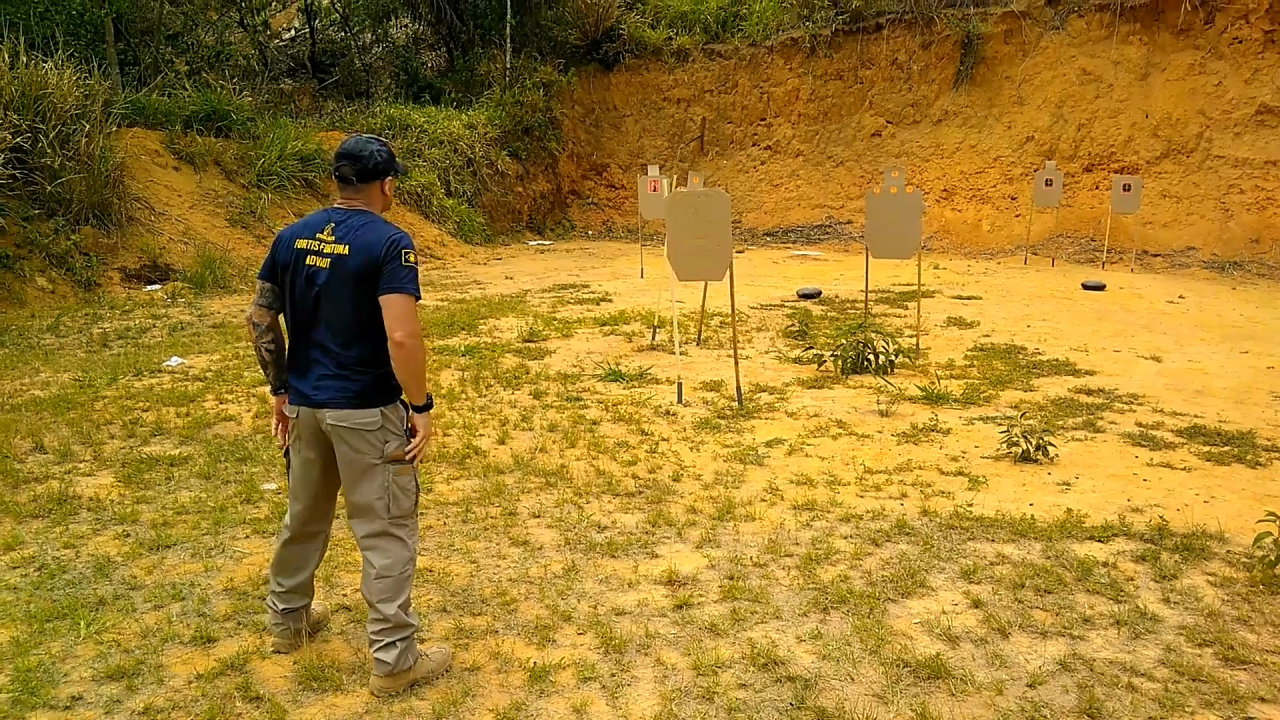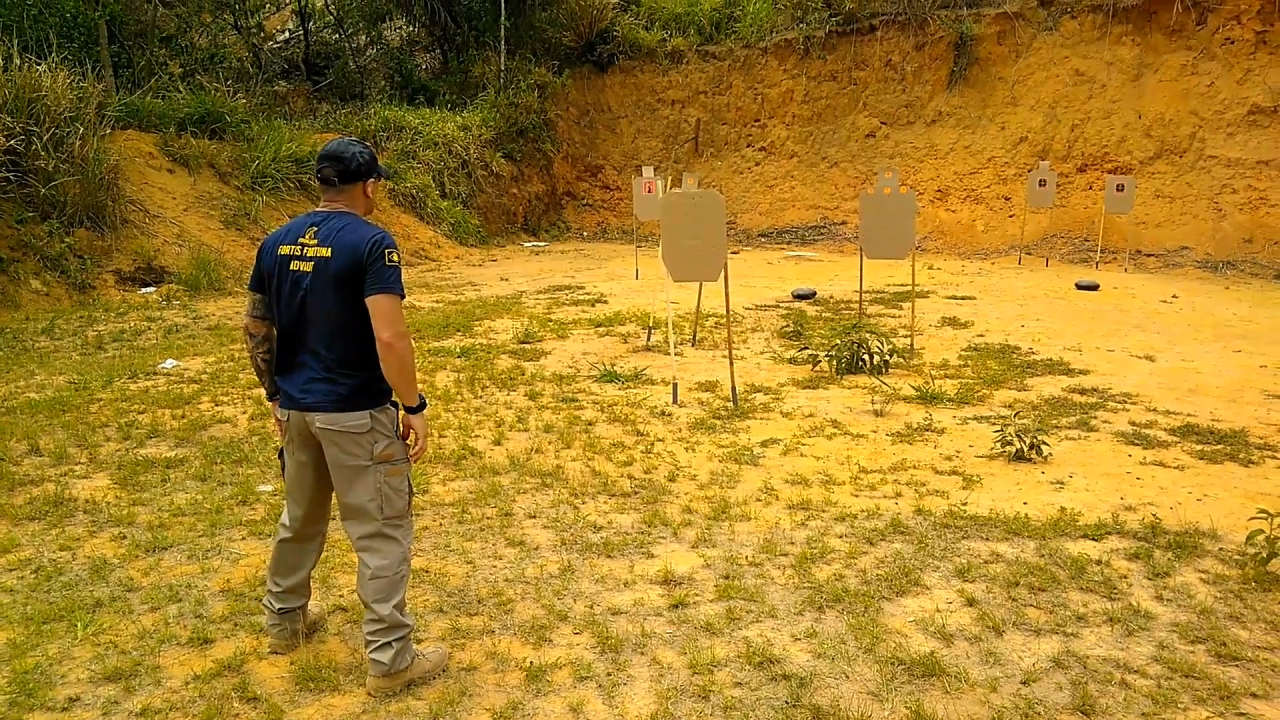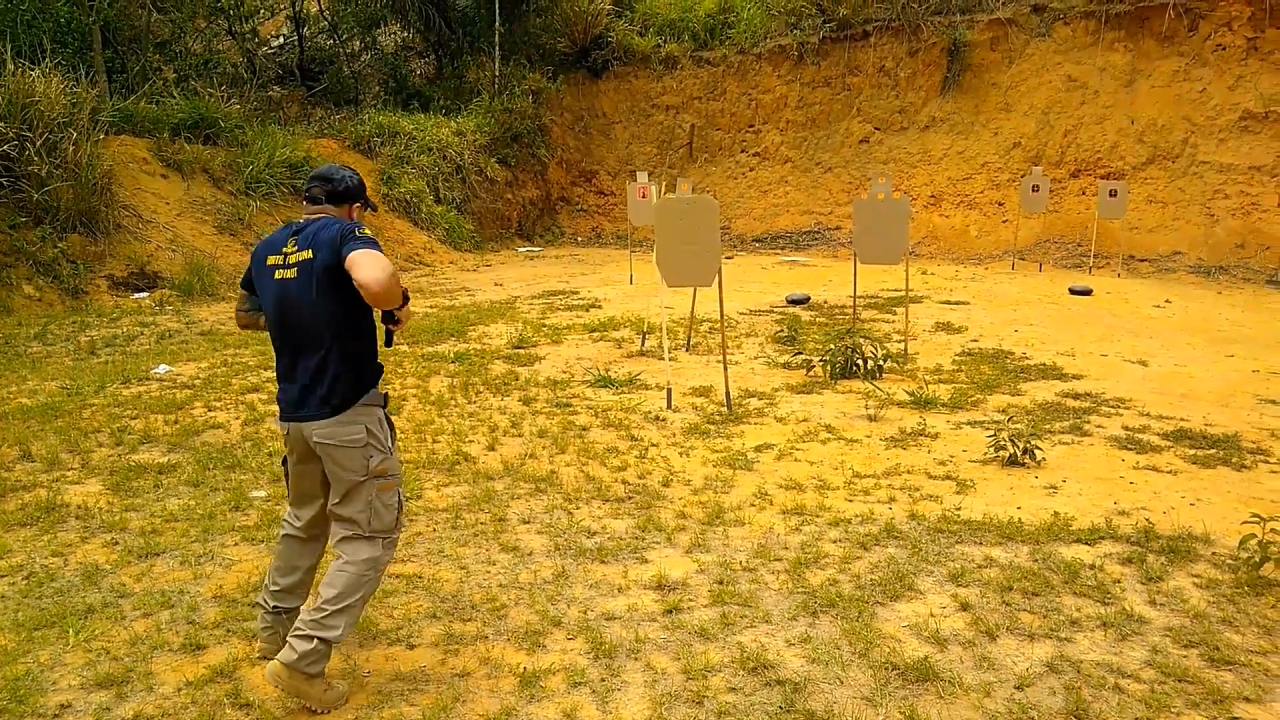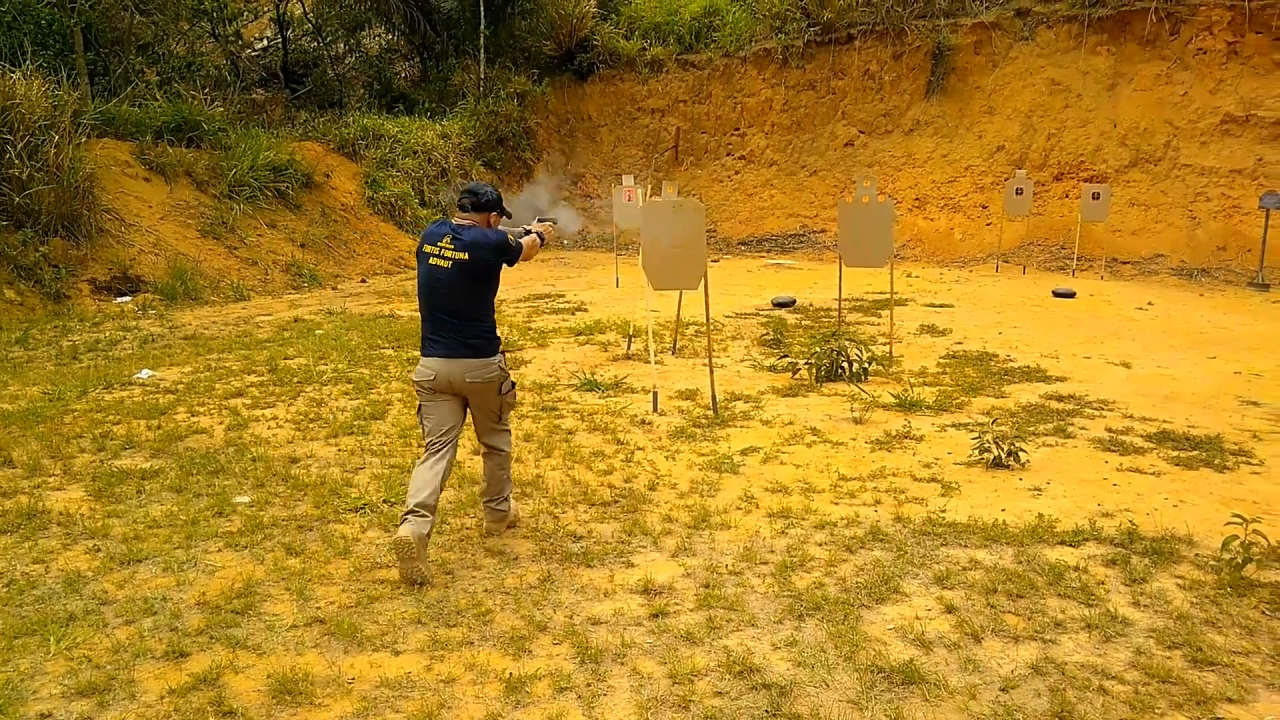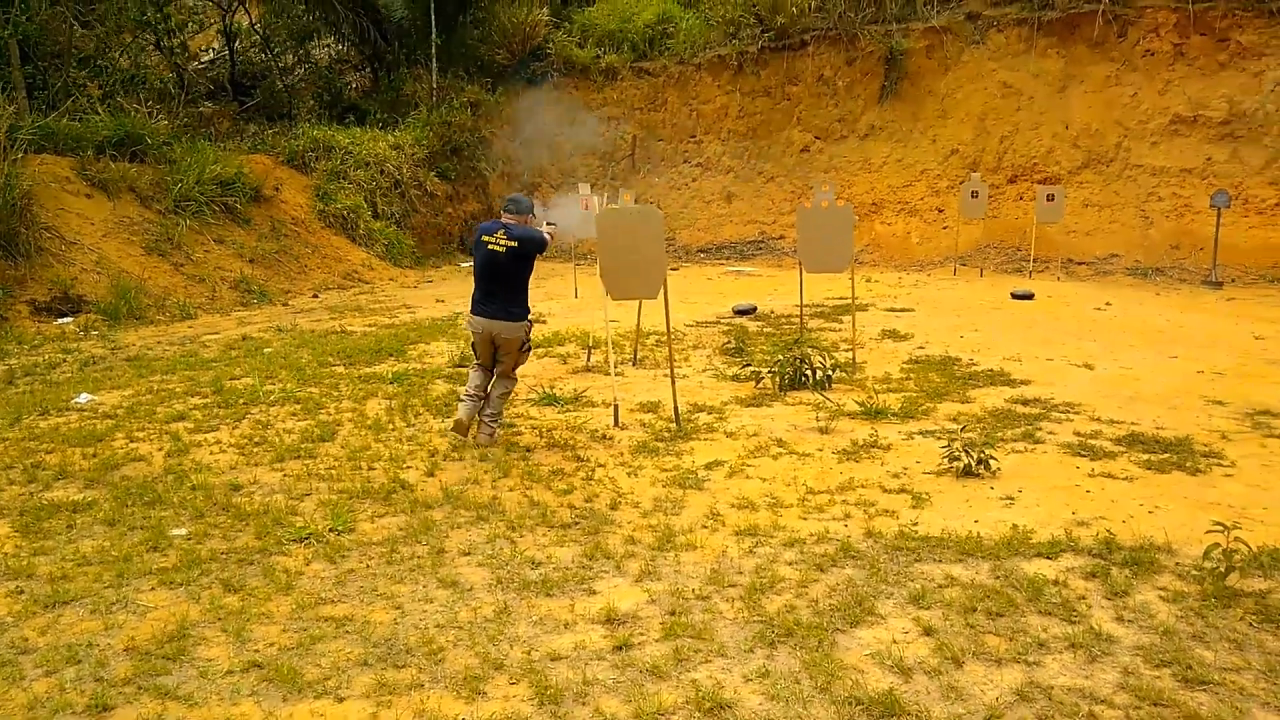
dt=1s
person 1, frame 1
left shoulder: (292, 236)
right shoulder: (388, 242)
left elbow: (261, 320)
right elbow: (402, 339)
left wrist: (280, 389)
right wrist: (421, 407)
left hip: (306, 404)
right hip: (367, 410)
left knee: (303, 516)
right knee: (387, 532)
left ankle: (288, 619)
right ankle: (393, 659)
person 1, frame 2
left shoulder: (277, 242)
right shoulder: (371, 242)
left elbow: (256, 329)
right elbow: (389, 337)
left wrist: (275, 395)
right wrist: (414, 407)
left hip: (297, 407)
right hip: (356, 413)
left knee: (299, 517)
right knee: (382, 532)
left ankle: (284, 620)
right ankle: (390, 659)
person 1, frame 3
left shoulder: (267, 248)
right shoulder: (345, 235)
left elbow: (246, 317)
right elbow: (377, 279)
right wrist: (399, 300)
left hip: (295, 416)
right hip: (350, 417)
left knee: (305, 521)
right knee: (365, 537)
left ankle: (275, 623)
right ankle: (301, 659)
person 1, frame 4
left shoulder: (431, 235)
right shoulder: (491, 242)
right elbow: (525, 252)
left wrist: (516, 237)
right wrist: (538, 235)
left hip: (433, 365)
right hip: (480, 364)
left knee: (435, 451)
right knee: (495, 439)
left ankle: (414, 528)
right ankle: (498, 513)
person 1, frame 5
left shoulder: (482, 231)
right shoulder: (529, 238)
right elbow: (544, 241)
right wrist: (548, 231)
left hip: (478, 318)
right hip: (511, 323)
left knee: (481, 368)
right knee: (504, 375)
left ankle: (466, 411)
right ankle: (485, 431)
